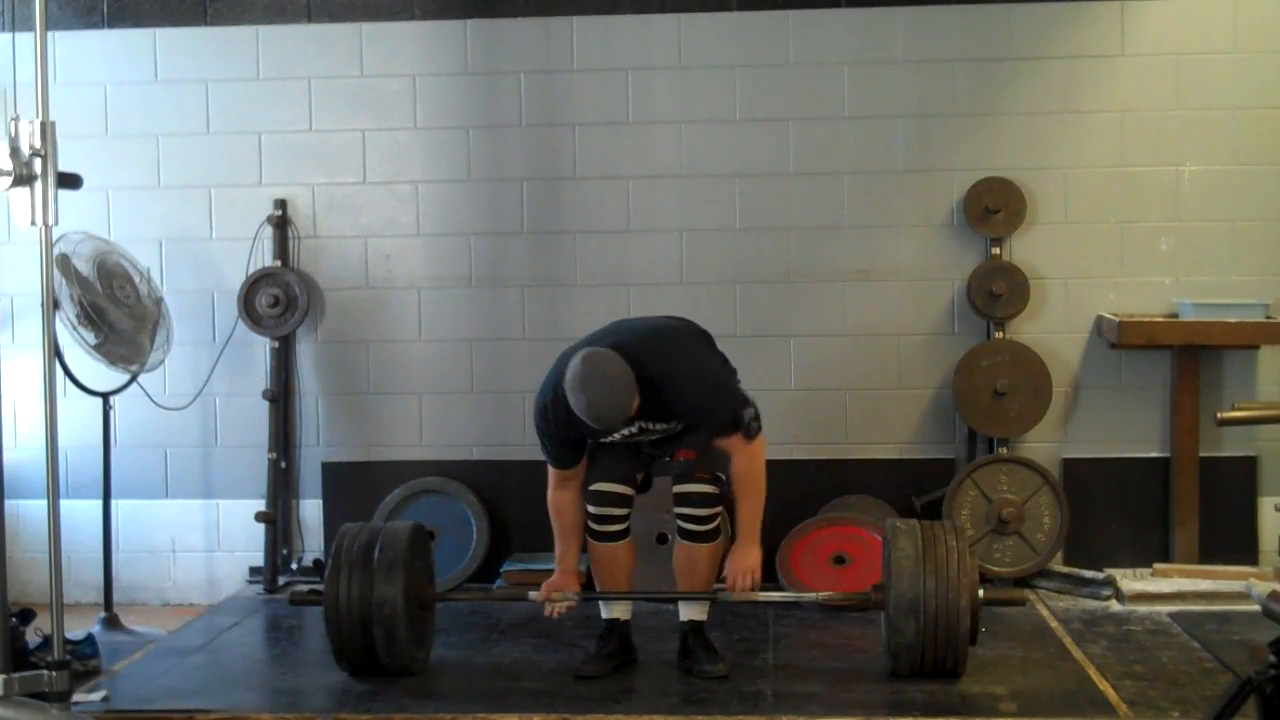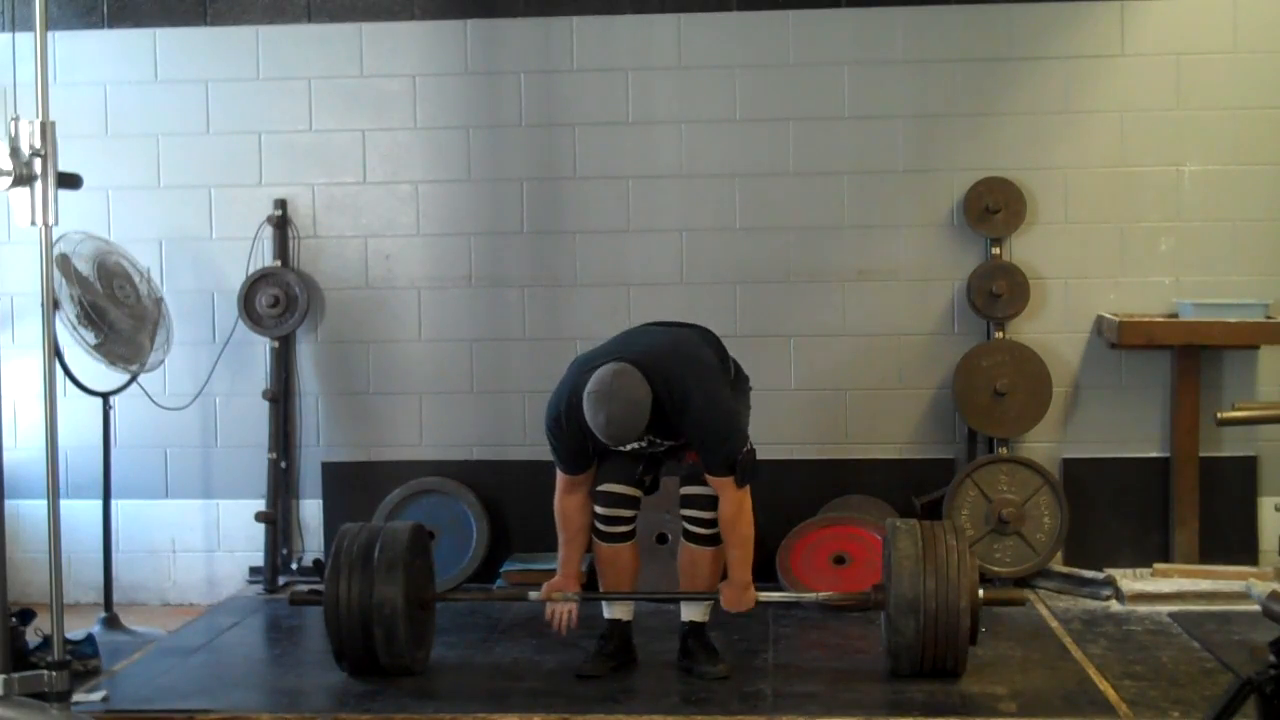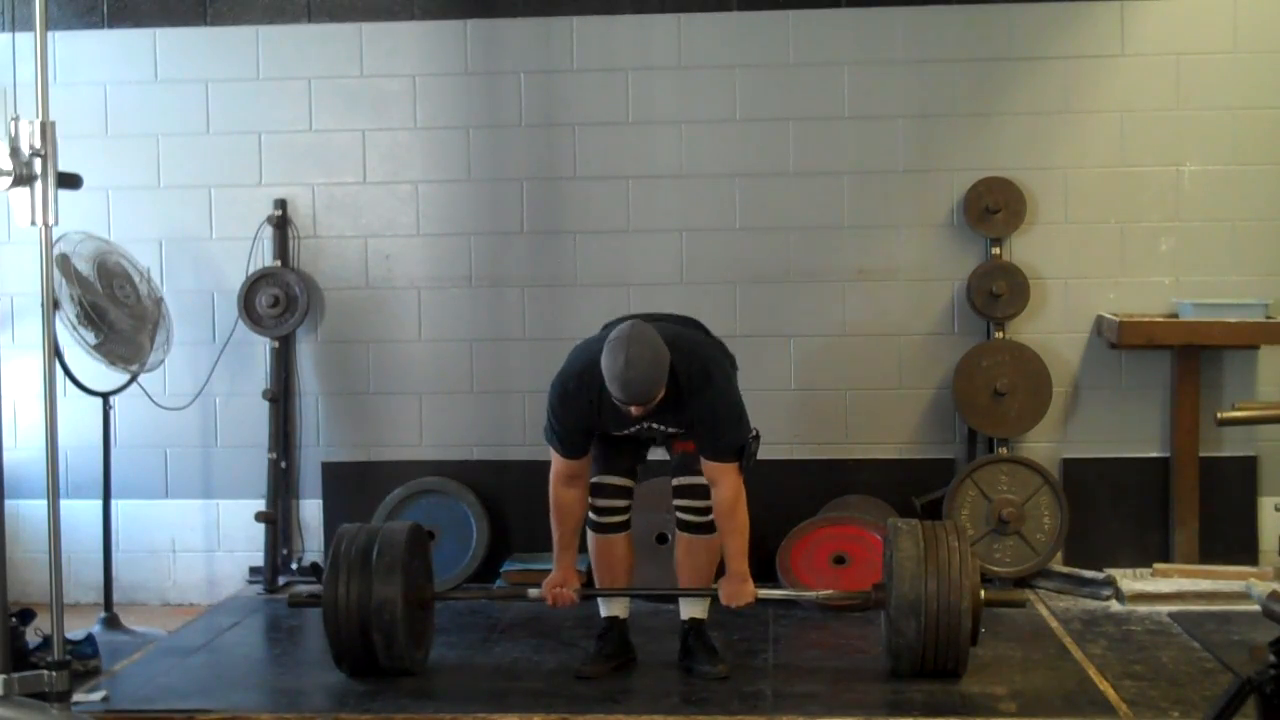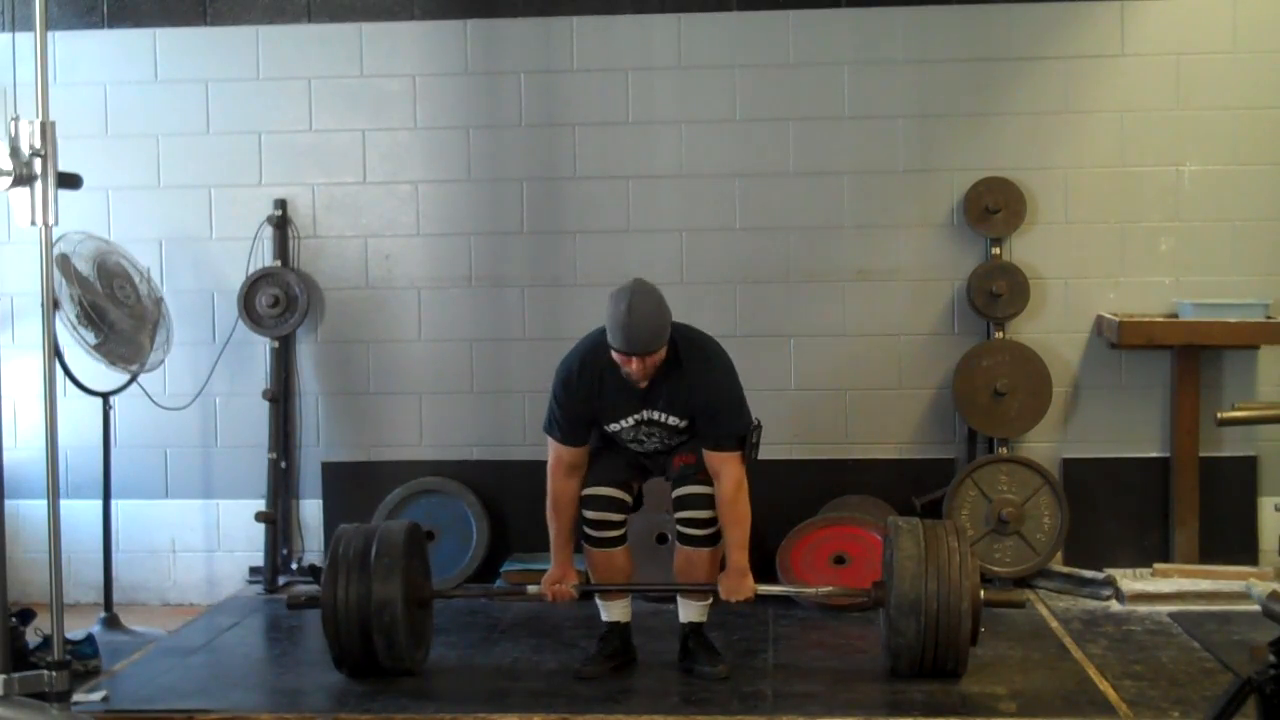
dt=0.7s
person 1, frame 1
left shoulder: (689, 374)
right shoulder: (554, 404)
left elbow: (747, 447)
right elbow: (565, 485)
left wrist: (748, 543)
right wrist: (566, 570)
left hip: (694, 406)
left knee: (699, 503)
right knee: (602, 503)
left ankle: (692, 634)
right ankle: (616, 634)
person 1, frame 2
left shoulder: (707, 403)
right shoulder: (568, 407)
left elbow: (733, 495)
right elbow: (573, 491)
left wrist: (739, 582)
right wrist: (568, 574)
left knee: (704, 510)
right knee: (610, 507)
left ankle: (694, 635)
right ankle: (617, 635)
person 1, frame 3
left shoulder: (708, 377)
right shoulder: (574, 384)
left elbow: (725, 484)
right elbow: (568, 480)
left wrist: (738, 573)
right wrist: (563, 567)
left hip: (691, 413)
left knee: (697, 502)
right knee: (604, 502)
left ankle: (693, 634)
right ankle: (614, 633)
person 1, frame 4
left shoulder: (707, 365)
right shoulder: (579, 370)
left elbow: (728, 474)
right elbow: (564, 470)
left wrist: (737, 567)
right wrist: (561, 562)
left hip: (692, 440)
right hip: (617, 443)
left knee: (700, 514)
right knee: (597, 513)
left ankle: (693, 635)
right ankle: (615, 634)
